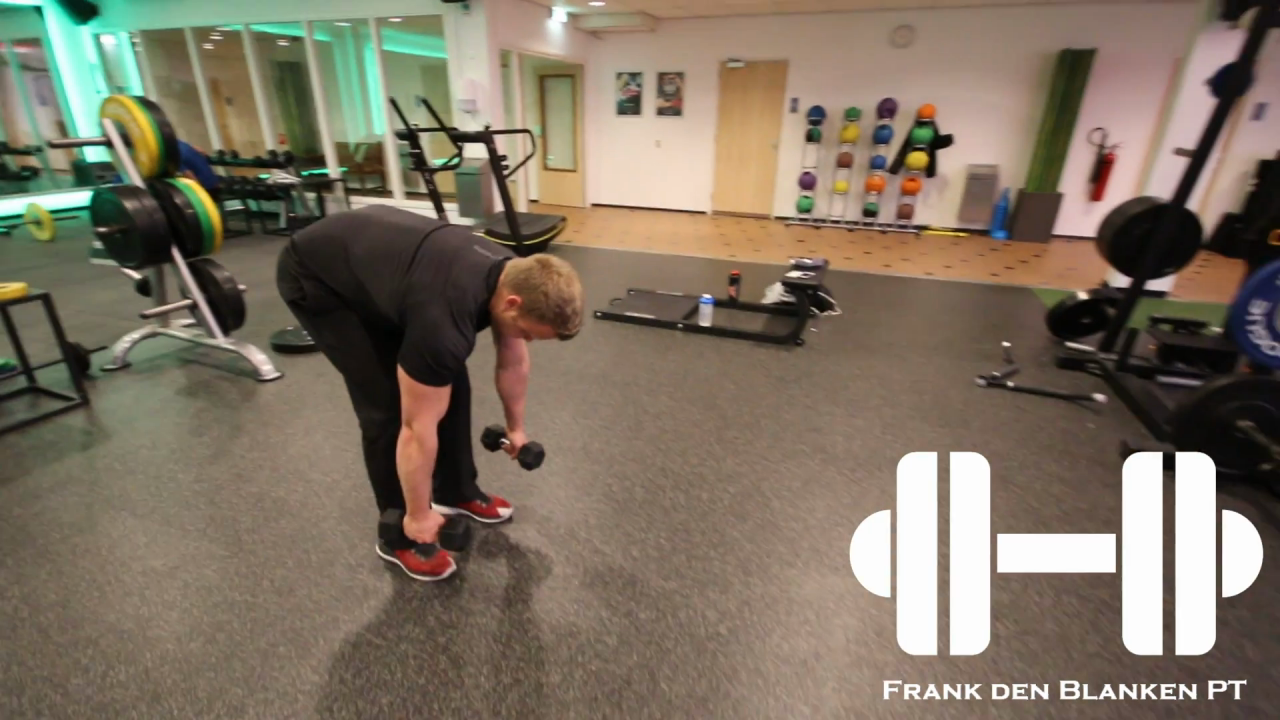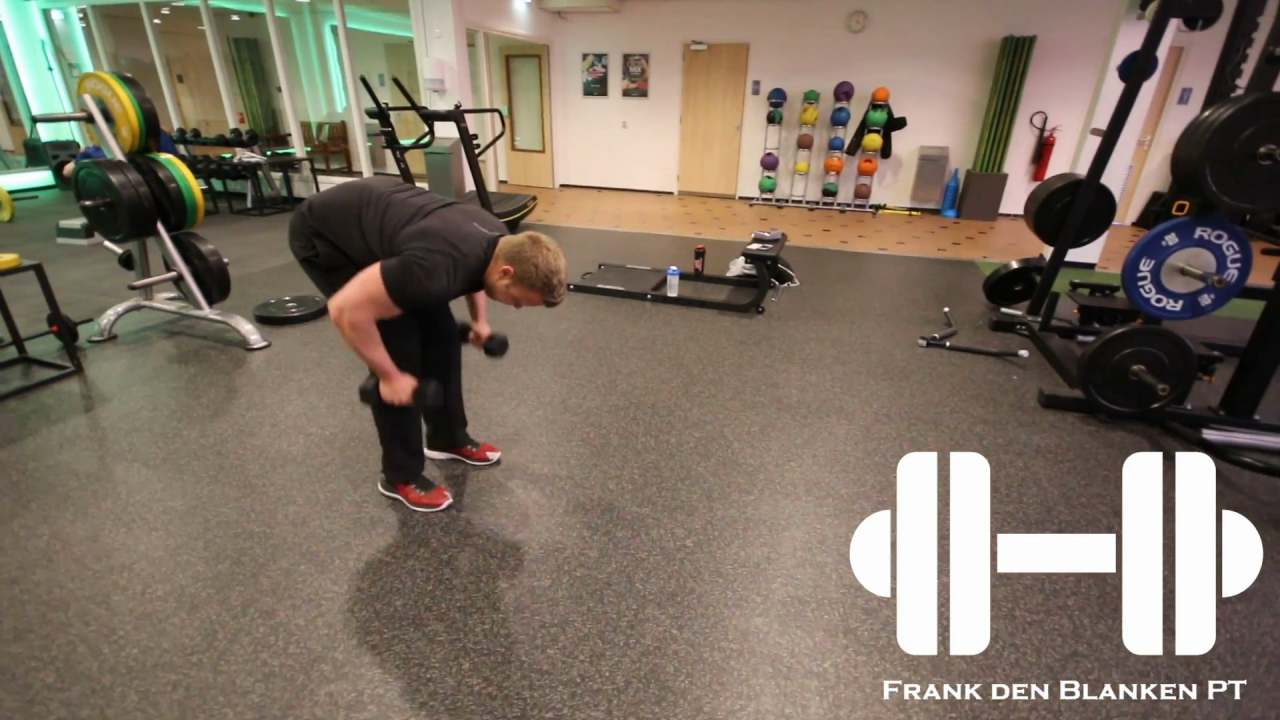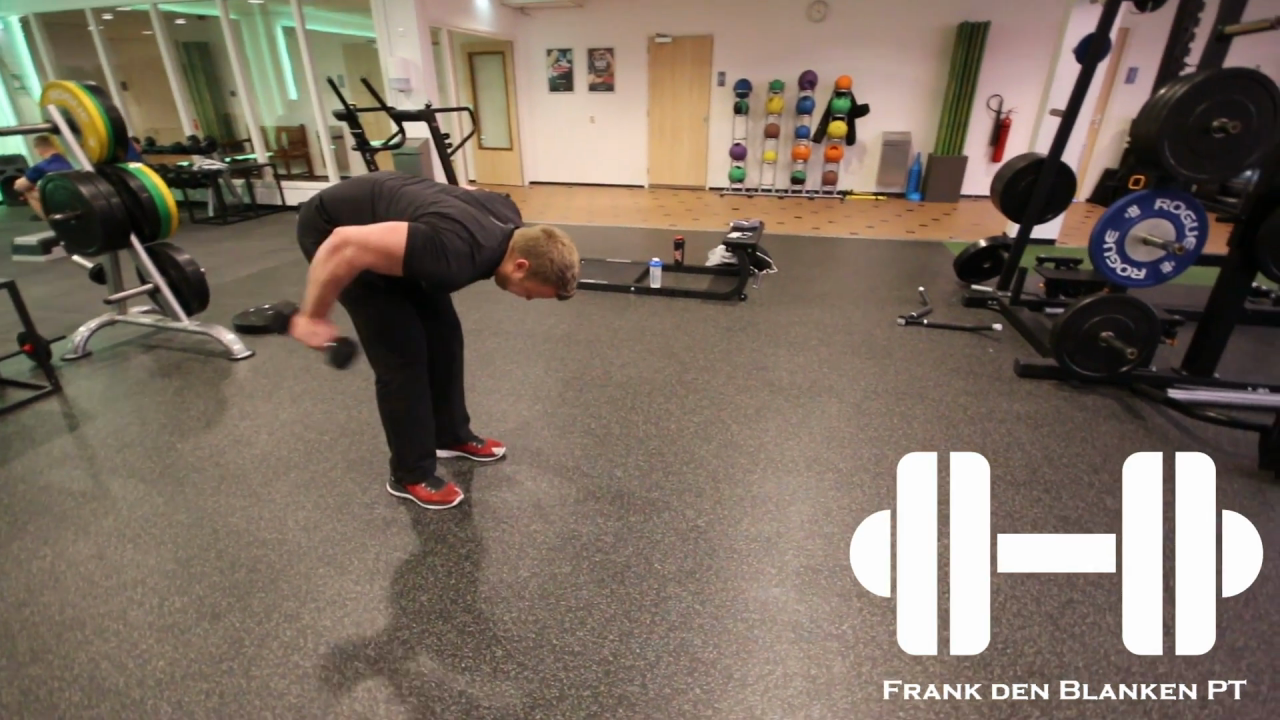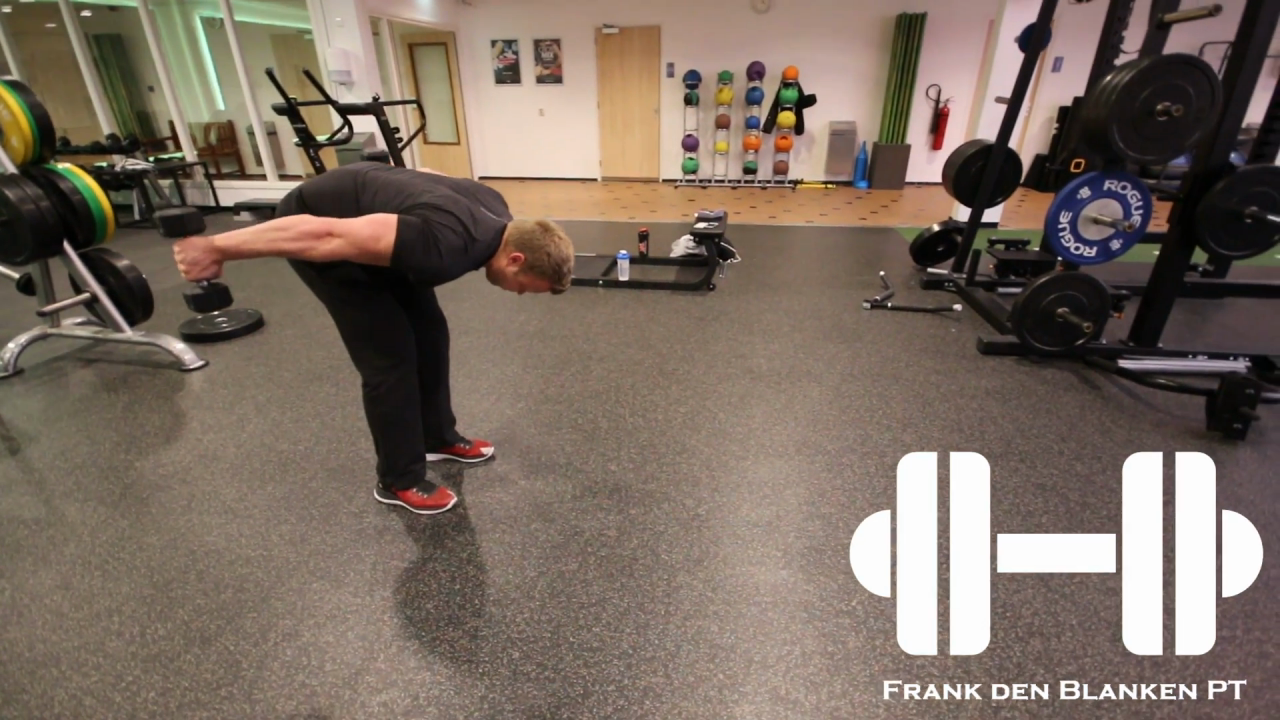
dt=1s
person 1, frame 1
left shoulder: (513, 275)
right shoulder: (443, 320)
left elbow: (513, 364)
right elbow: (418, 429)
left wrist: (516, 428)
right wrist: (419, 515)
left hip: (371, 252)
right hip: (315, 277)
left knee: (450, 384)
right knee: (387, 404)
left ankle: (457, 492)
right ankle: (401, 537)
person 1, frame 2
left shoulder: (500, 243)
right shoulder: (436, 269)
right elbow: (345, 310)
left wrist: (479, 319)
right wrist: (389, 377)
left hip: (373, 209)
right hip: (323, 235)
left knee: (441, 333)
right knee: (399, 346)
left ankle: (449, 437)
right ankle: (401, 475)
person 1, frame 3
left shoulder: (508, 221)
right shoulder: (453, 257)
left elbow: (467, 192)
right elbow: (346, 244)
right wrist: (313, 317)
left hip: (382, 212)
right hip: (330, 225)
left knee: (443, 333)
right knee: (403, 351)
left ankle: (451, 436)
right ankle: (411, 475)
person 1, frame 4
left shoulder: (495, 213)
right shoulder: (445, 248)
left elbow: (434, 175)
right elbow: (325, 235)
left wrist: (392, 178)
right wrist: (216, 249)
left hip: (360, 200)
right hip: (317, 218)
left knee: (429, 333)
right knee: (391, 354)
left ankle: (437, 438)
right ankle: (400, 481)
